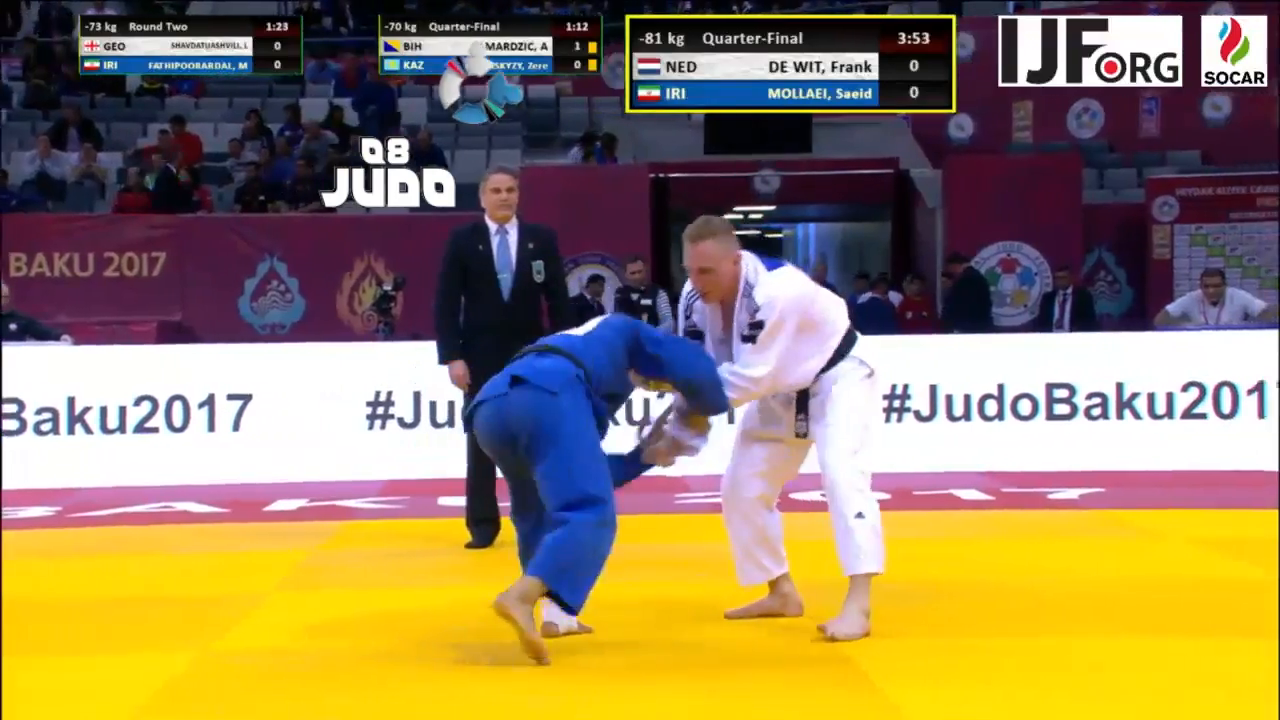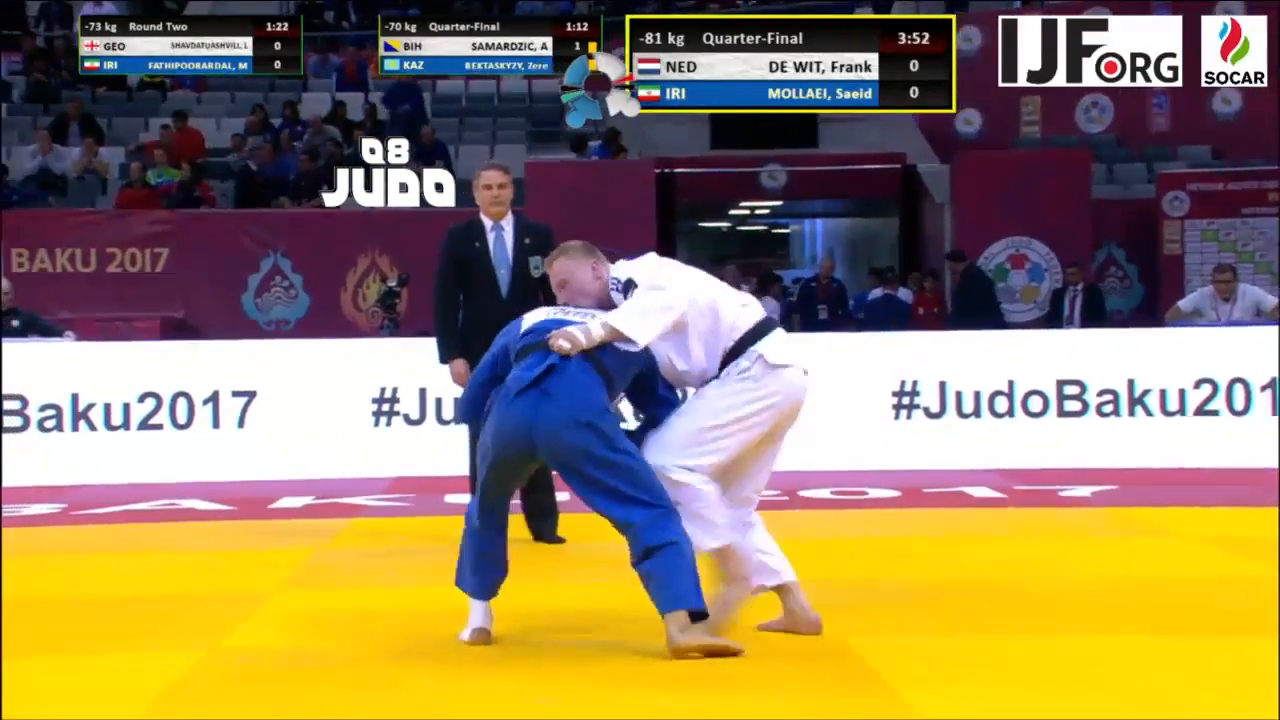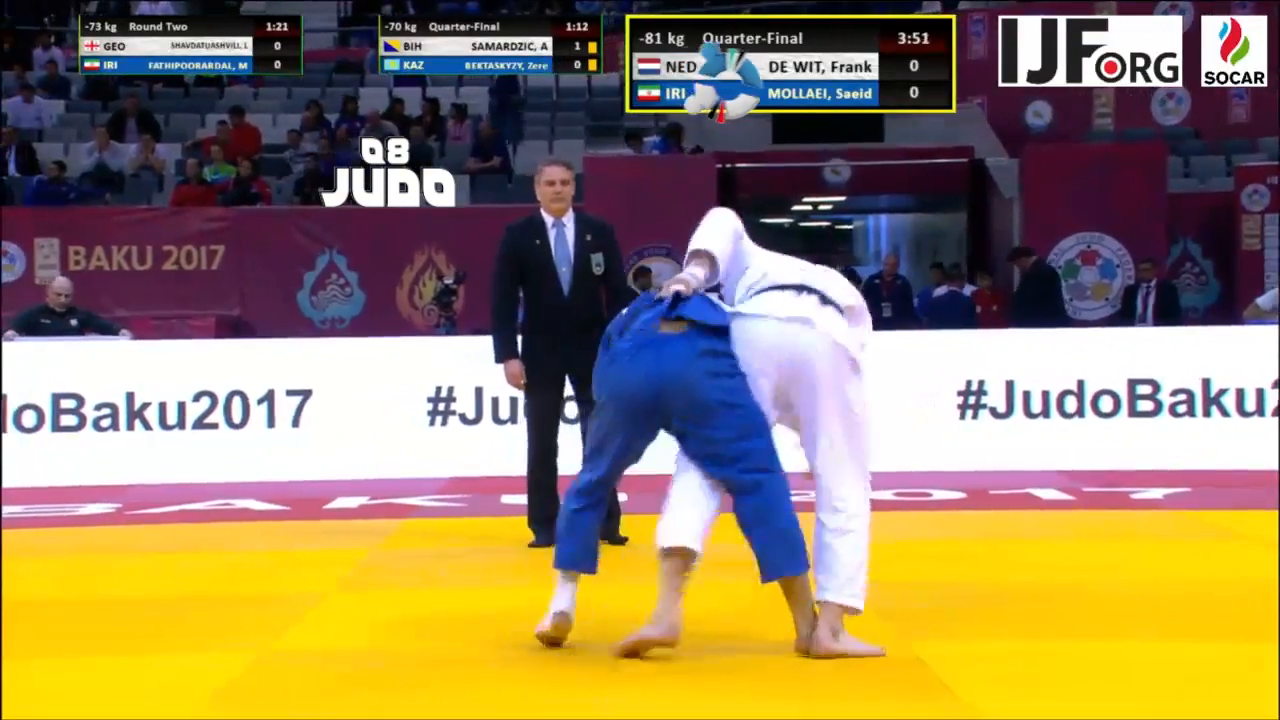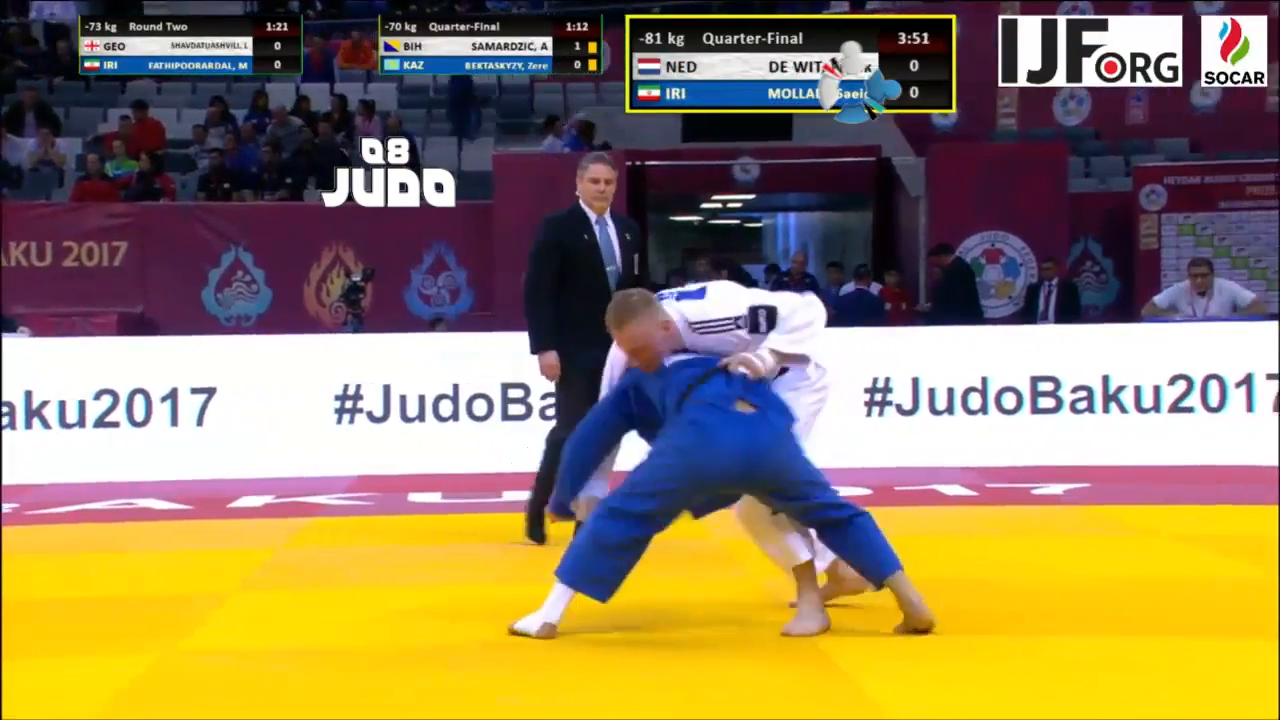
dt=0.7s
person 1, frame 1
left shoulder: (774, 291)
right shoulder: (695, 299)
left elbow: (751, 377)
left hip: (836, 378)
right hip: (782, 390)
left knee: (842, 472)
right knee: (745, 488)
left ankle: (858, 603)
right ankle: (782, 592)
person 1, frame 2
left shoulder: (631, 274)
right shoulder: (628, 303)
left elbow: (664, 302)
left wrist: (593, 332)
left hip: (762, 369)
right hip: (775, 374)
left knee: (667, 463)
right knee: (732, 503)
left ankle: (734, 574)
right ankle: (797, 610)
person 1, frame 3
left shoulder: (747, 266)
right shoulder: (849, 307)
left elbow: (723, 224)
left wrist: (694, 272)
left hip: (760, 333)
right hip: (829, 339)
left knee: (702, 468)
right knee: (842, 493)
left ankle: (667, 612)
right ankle: (831, 629)
person 1, frame 4
left shoulder: (719, 312)
right shoulder: (632, 346)
left elbow: (808, 309)
left wrist: (769, 356)
right wrist: (593, 488)
left hip: (795, 376)
right knee: (752, 502)
left ankle: (810, 599)
right ankle: (841, 572)
person 2, frame 1
left shoulder: (542, 239)
right shoulder: (462, 241)
left elbow: (558, 299)
right elbow: (446, 303)
right wrist: (452, 356)
right hip: (480, 357)
right knee: (481, 442)
right ankle: (483, 525)
person 2, frame 2
left shoulder: (539, 235)
right shoulder: (458, 238)
left elbow: (554, 296)
right elbow: (445, 302)
right wrist: (453, 355)
right hip: (479, 354)
right knee: (483, 440)
left ankle: (542, 520)
person 2, frame 3
left shoulder: (600, 232)
right shoulder: (517, 236)
left elbow: (618, 293)
right elbow: (503, 300)
right wrist: (508, 354)
left hip: (592, 349)
right hip: (541, 352)
right knee: (541, 441)
left ankle: (605, 522)
right ankle: (545, 525)
person 2, frame 4
left shoulder: (628, 230)
right shoulder: (558, 228)
left elbow: (637, 288)
right elbow: (537, 293)
right wrist: (544, 348)
left hip: (616, 348)
right hip: (573, 349)
right knee: (570, 426)
right ankle: (539, 506)
person 3, frame 1
right shoulder: (625, 333)
left elbow: (591, 471)
right elbow: (693, 365)
left wrist: (644, 456)
right wrist: (700, 409)
left hip: (488, 408)
right hip: (546, 396)
left knee: (537, 510)
right knee: (591, 513)
right ankle: (520, 596)
person 3, frame 2
left shoulder: (523, 325)
left elbow: (472, 402)
right elbow: (667, 420)
left hip: (512, 409)
right hip: (577, 415)
left knee: (488, 506)
right knee: (653, 520)
left ankle: (480, 622)
right ankle: (681, 629)
person 3, frame 3
left shoulder: (627, 321)
right shoulder: (723, 320)
left elbow: (605, 392)
left hip: (630, 366)
right hip: (698, 364)
left knee: (592, 485)
right knee: (761, 484)
left ankle: (561, 608)
right ankle: (807, 625)
person 3, frame 4
left shoulder: (640, 381)
right shoulder: (733, 373)
left elbow: (588, 438)
left wrist: (564, 500)
left hip: (701, 442)
right hip: (766, 440)
left knee: (619, 517)
right knee: (836, 513)
left ankle: (548, 616)
right ankle: (911, 604)
